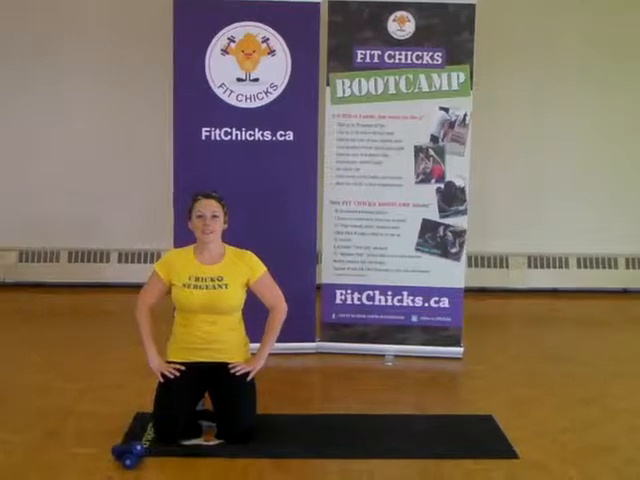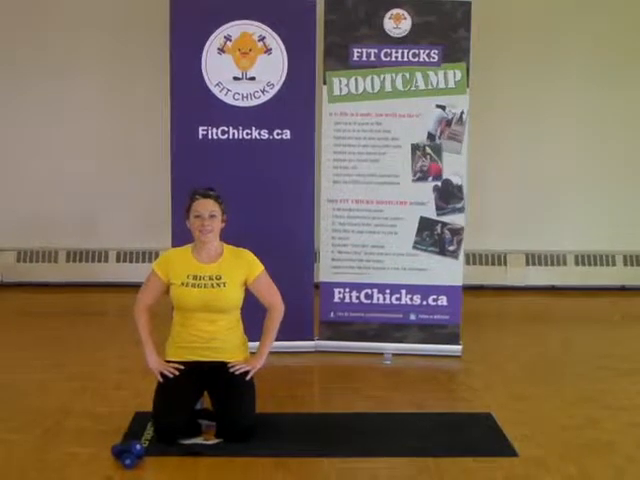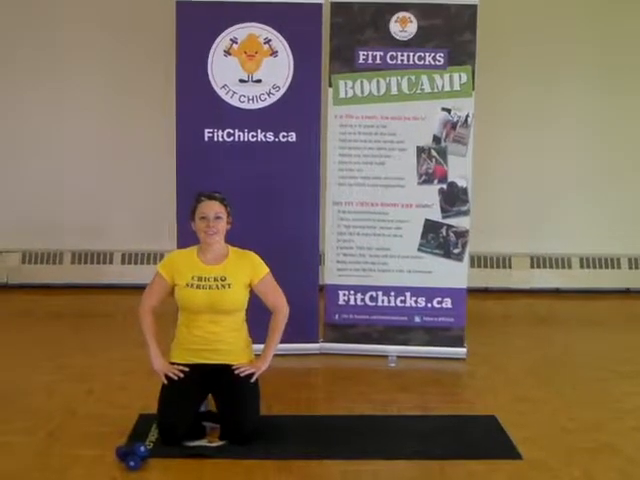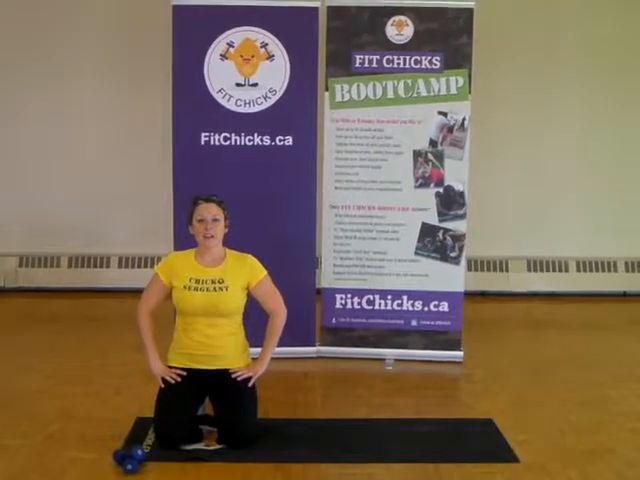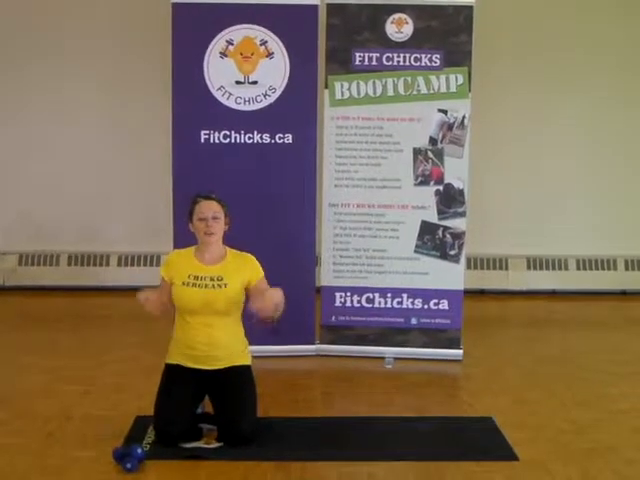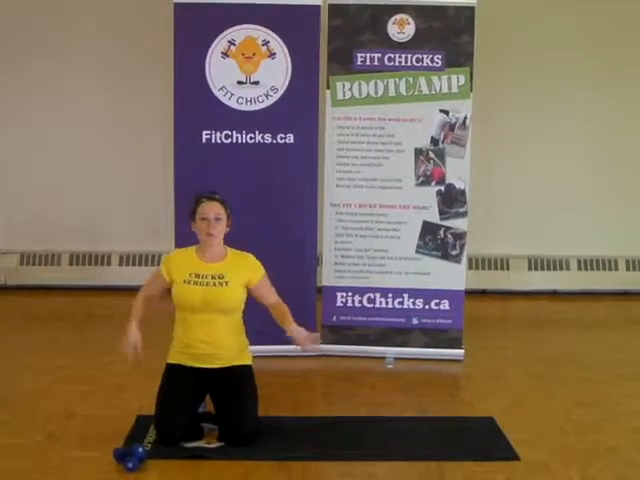
dt=0.7s
person 1, frame 1
left shoulder: (245, 261)
right shoulder: (173, 260)
left elbow: (279, 306)
right elbow: (143, 305)
left wrist: (261, 356)
right wrist: (152, 355)
left hip: (232, 358)
right hip: (183, 358)
left knee: (239, 433)
right knee: (167, 431)
left ankle: (219, 400)
right ankle: (191, 402)
person 1, frame 2
left shoulder: (243, 260)
right shoulder: (171, 260)
left elbow: (276, 306)
right elbow: (142, 306)
left wrist: (261, 356)
right wrist: (151, 355)
left hip: (230, 358)
right hip: (182, 358)
left knee: (239, 431)
right knee: (166, 431)
left ankle: (219, 403)
right ankle: (191, 405)
person 1, frame 3
left shoulder: (248, 261)
right shoulder: (176, 261)
left elbow: (281, 308)
right elbow: (146, 307)
left wrist: (266, 357)
right wrist: (156, 356)
left hip: (235, 361)
right hip: (186, 360)
left knee: (243, 432)
right knee: (171, 432)
left ankle: (219, 412)
right ankle: (197, 410)
person 1, frame 4
left shoulder: (246, 264)
right shoulder: (173, 263)
left elbow: (278, 311)
right elbow: (144, 309)
left wrist: (263, 361)
right wrist: (154, 359)
left hip: (232, 365)
right hip: (183, 364)
left knee: (241, 437)
right knee: (168, 436)
left ankle: (220, 410)
right ankle: (193, 412)
person 1, frame 5
left shoulder: (246, 263)
right shoulder: (175, 261)
left elbow: (269, 310)
right elbow: (164, 307)
left wrist: (276, 298)
right wrist: (147, 299)
left hip: (231, 362)
right hip: (183, 361)
left knee: (240, 434)
right knee: (168, 433)
left ankle: (217, 413)
right ankle: (195, 414)
person 1, frame 6
left shoulder: (247, 263)
right shoulder: (175, 260)
left elbow: (274, 302)
right elbow: (147, 294)
left wrist: (292, 327)
right wrist: (133, 324)
left hip: (232, 362)
right hip: (184, 361)
left knee: (243, 435)
right knee: (168, 433)
left ankle: (221, 407)
right ankle: (195, 410)
